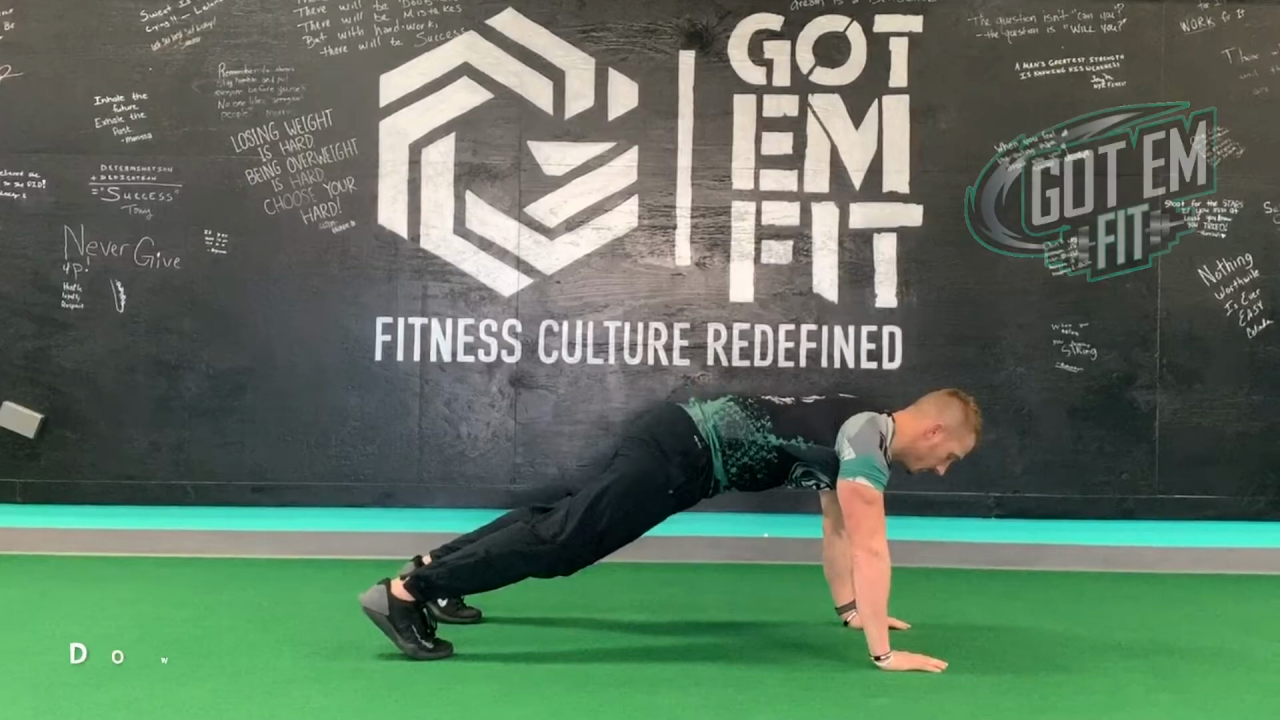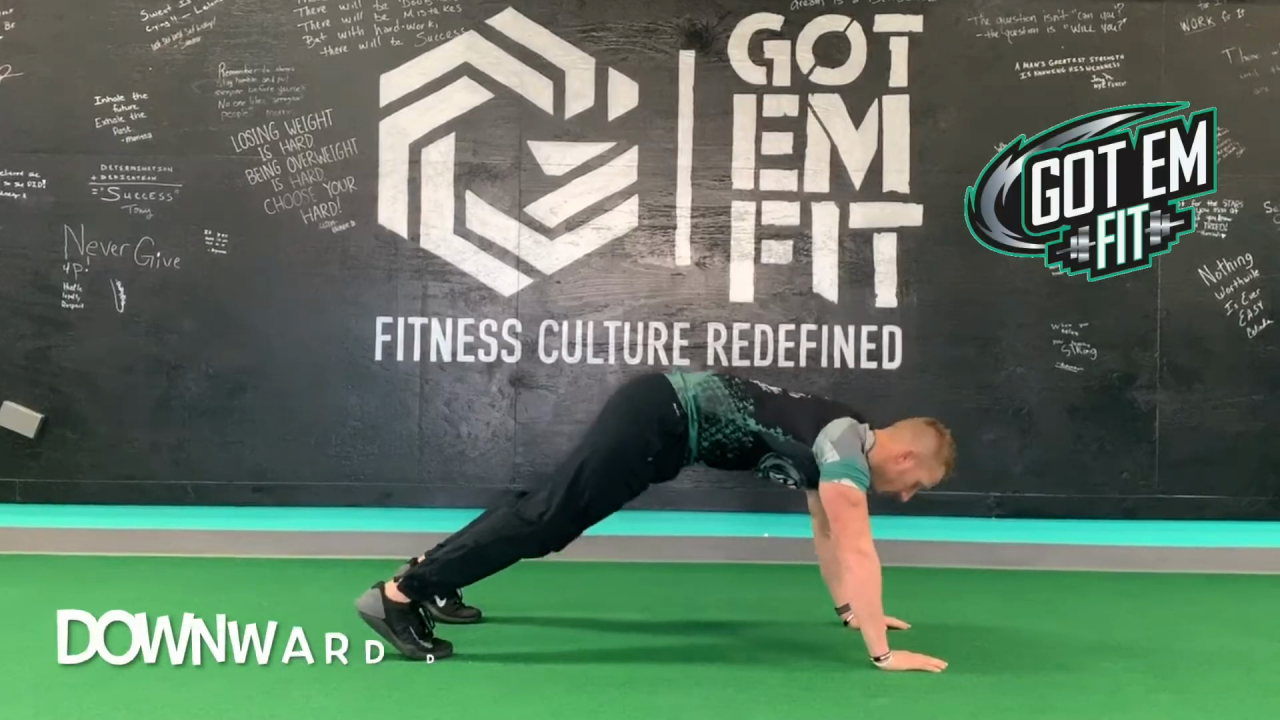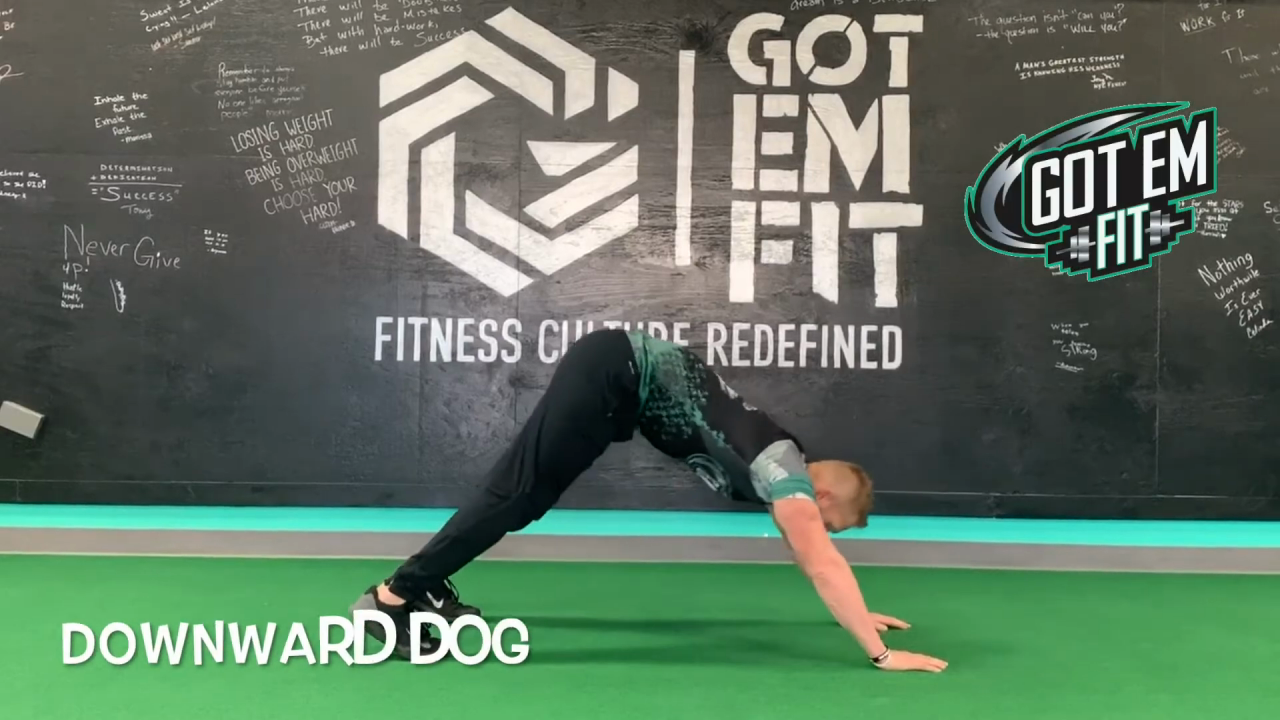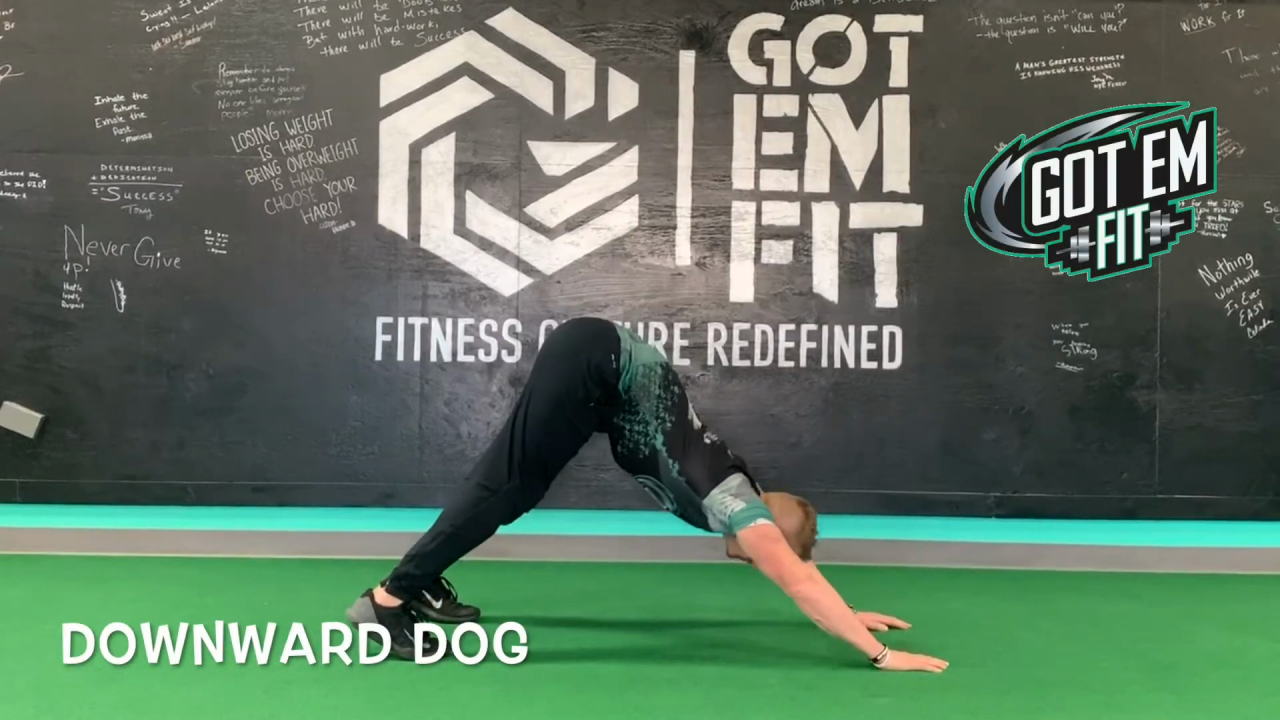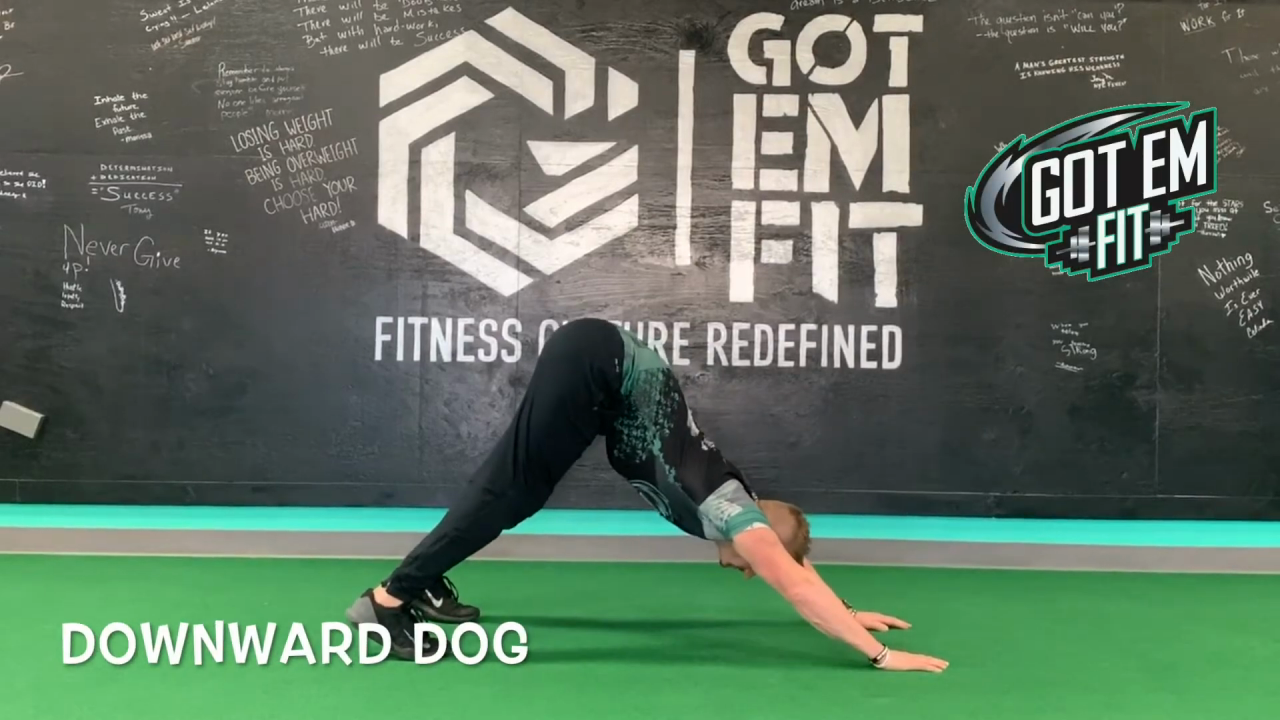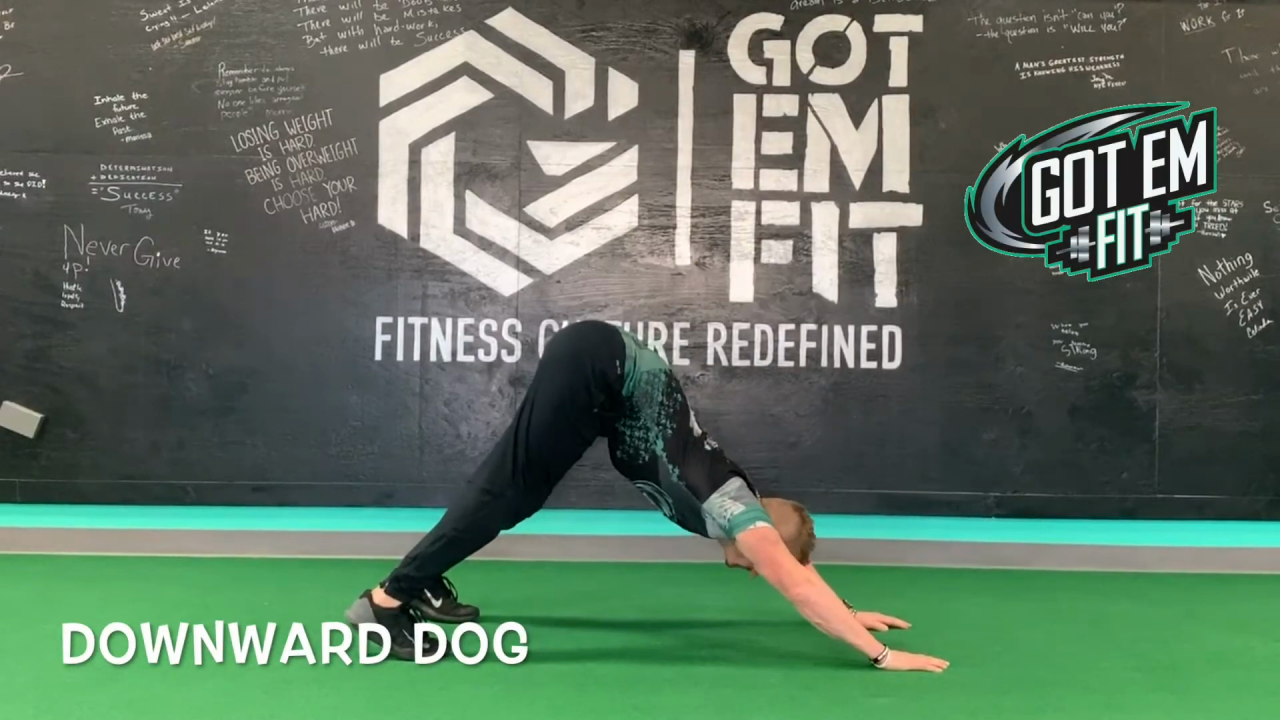
dt=0.4s
person 1, frame 1
left shoulder: (857, 431)
right shoulder: (869, 439)
left elbow: (837, 530)
right elbow: (869, 549)
left wrist: (849, 607)
right wrist: (882, 651)
left hip: (680, 441)
right hip: (679, 453)
left knee: (563, 519)
right knee: (561, 541)
left ankle: (434, 567)
right ankle: (404, 591)
person 1, frame 2
left shoulder: (838, 441)
right shoulder: (846, 447)
left elbow: (826, 533)
right elbow: (856, 549)
left wrist: (849, 607)
right wrist: (882, 652)
left hip: (661, 410)
right hip: (658, 417)
left knee: (550, 503)
right knee: (547, 517)
left ankle: (429, 570)
right ankle: (397, 593)
person 1, frame 3
left shoulder: (781, 463)
right shoulder: (779, 471)
left elbow: (821, 561)
right elbow: (824, 564)
left wrist: (855, 611)
right wrist: (881, 653)
left hip: (619, 369)
right hip: (613, 372)
left knee: (525, 486)
right knee: (520, 491)
left ankle: (426, 585)
right ankle: (389, 598)
person 1, frame 4
left shoulder: (733, 492)
right shoulder: (729, 502)
left elbow: (798, 570)
right elbow: (799, 583)
left wrist: (849, 612)
right wrist: (880, 654)
left hip: (599, 358)
right hip: (593, 360)
left knee: (510, 483)
right knee: (504, 486)
left ankle: (423, 586)
right ankle: (386, 599)
person 1, frame 5
left shoulder: (729, 500)
right shoulder: (725, 509)
left elbow: (795, 565)
right elbow: (796, 586)
left wrist: (847, 612)
right wrist: (879, 654)
left hip: (598, 359)
right hip: (594, 361)
left knee: (515, 485)
right knee: (509, 489)
left ankle: (424, 584)
right ankle: (387, 599)
person 1, frame 6
left shoulder: (734, 498)
right shoulder: (730, 505)
left elbow: (799, 575)
right elbow: (797, 586)
left wrist: (847, 612)
right wrist: (880, 654)
left hip: (598, 360)
right hip: (596, 364)
left knee: (513, 485)
right knee: (507, 490)
left ankle: (424, 583)
right ankle: (385, 600)
